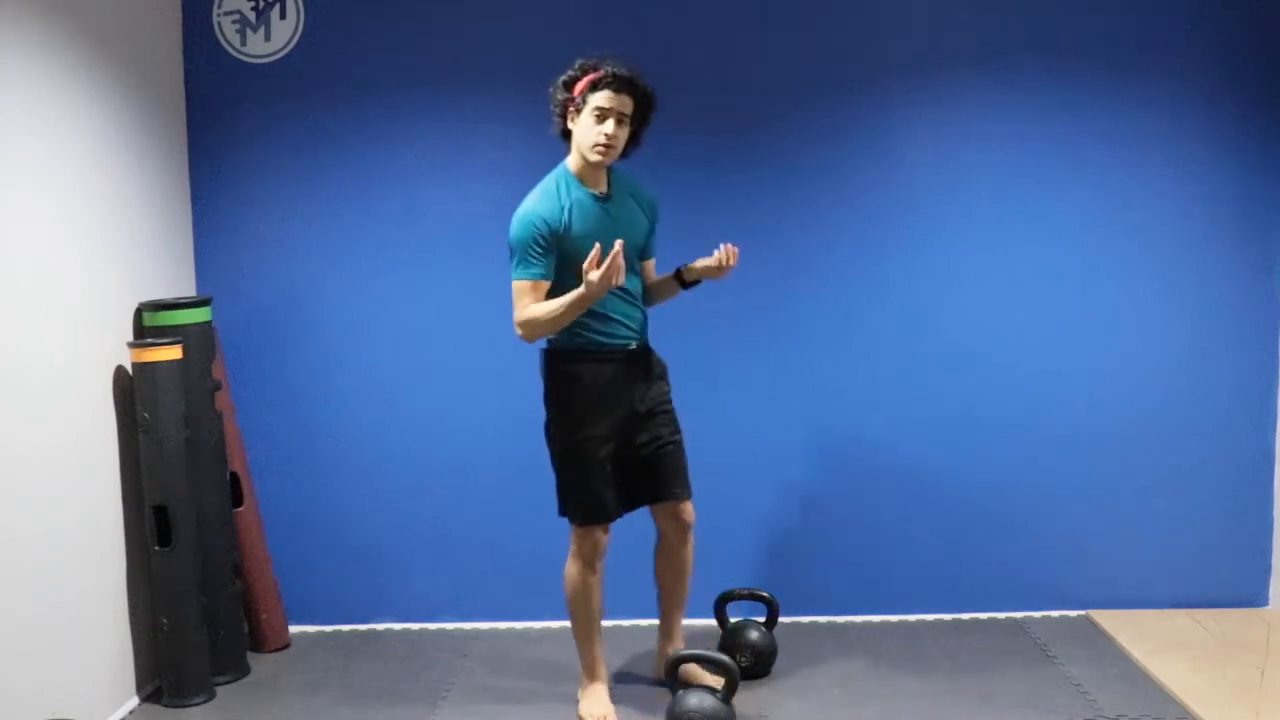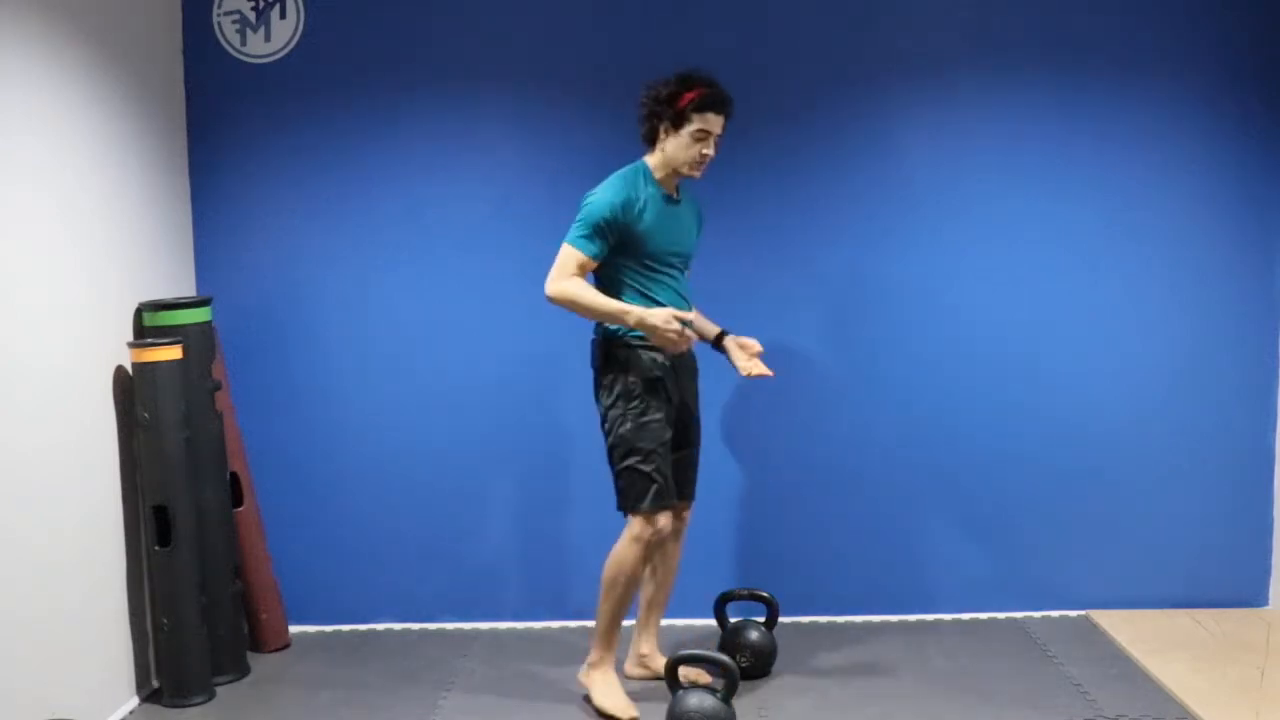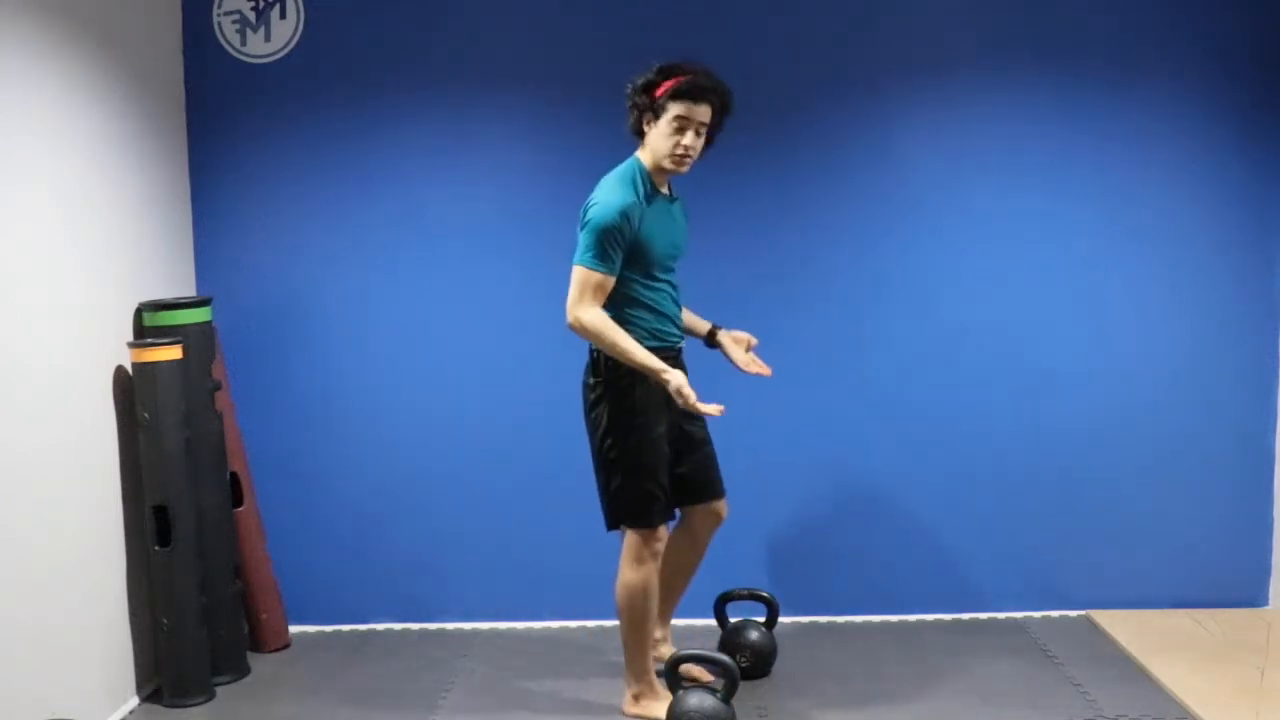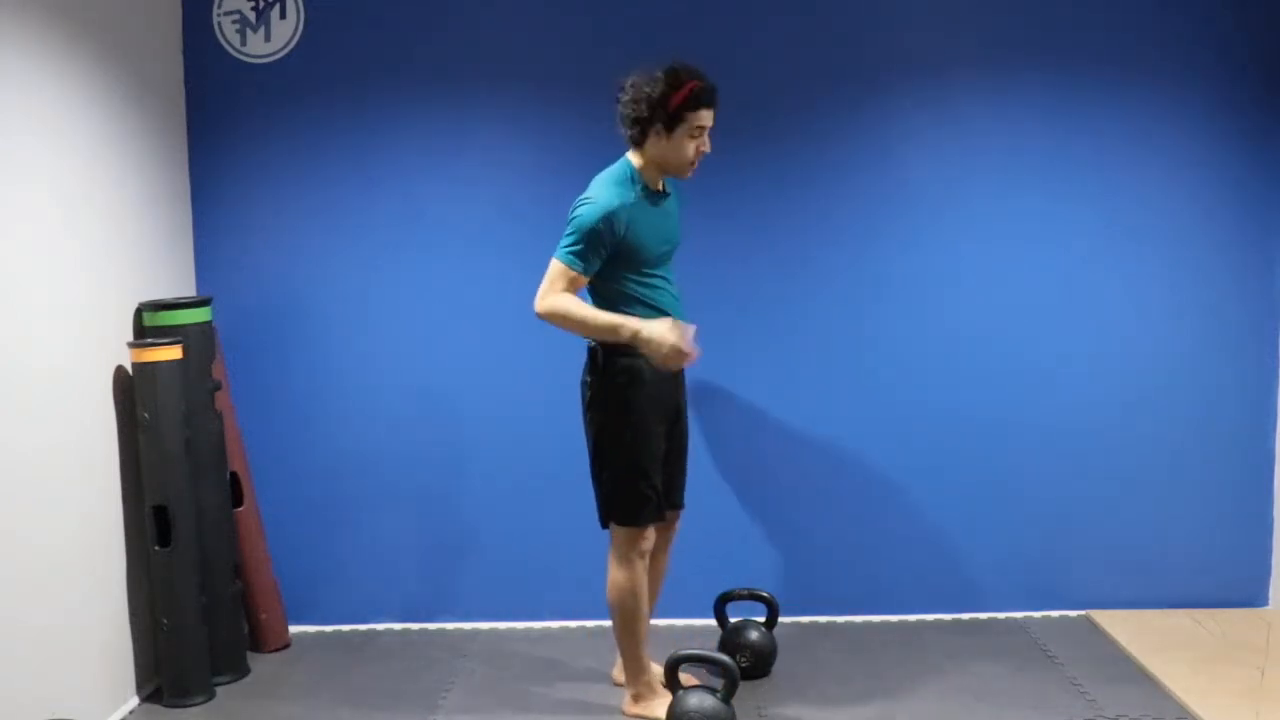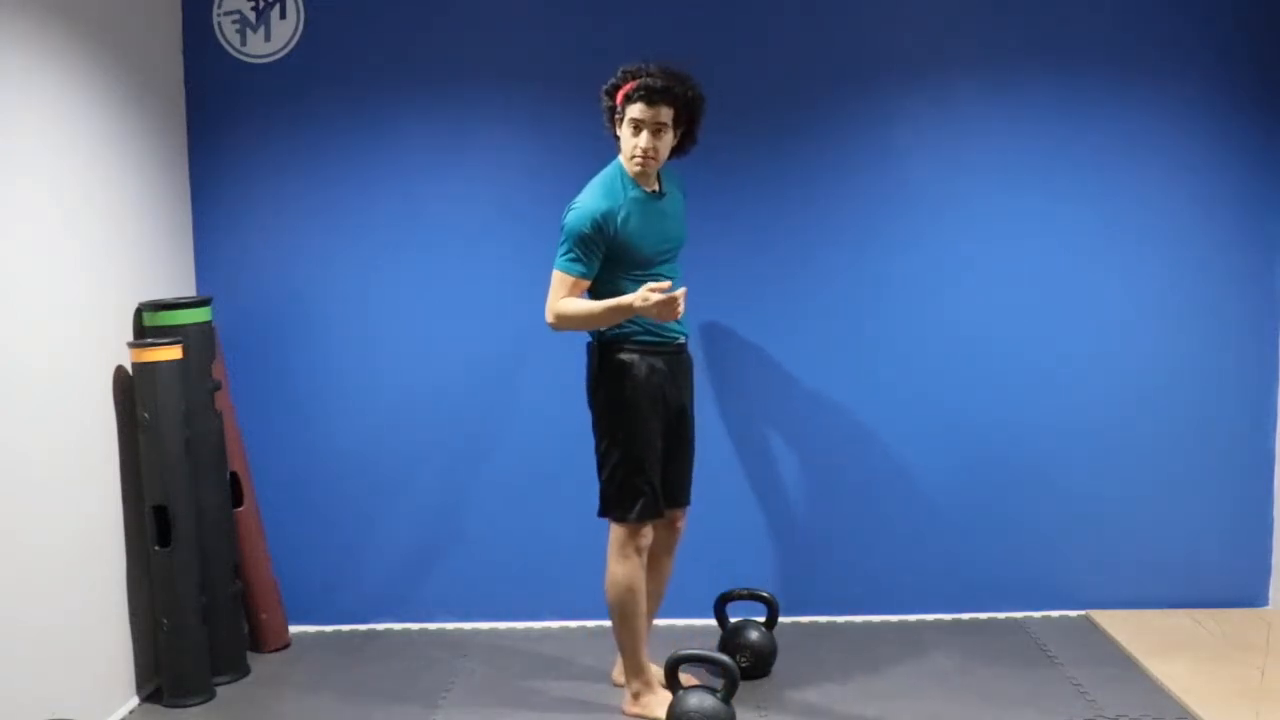
dt=1s
person 1, frame 1
left shoulder: (640, 199)
right shoulder: (540, 212)
right elbow: (526, 322)
left wrist: (692, 274)
right wrist: (588, 292)
left hip: (643, 372)
right hip: (581, 380)
left knee: (678, 516)
right knee: (590, 539)
left ankle: (671, 649)
person 1, frame 2
left shoulder: (689, 208)
right shoulder: (614, 197)
right elbow: (559, 285)
left wrist: (720, 339)
right wrist: (640, 318)
left hip: (677, 367)
right hip: (629, 367)
left knee: (676, 516)
right knee: (649, 519)
left ankle: (645, 650)
right ankle: (598, 662)
person 1, frame 3
left shoulder: (669, 197)
right shoulder: (615, 203)
right elbow: (581, 312)
left wrist: (713, 335)
right wrist: (663, 374)
left hip: (667, 375)
right hip: (626, 382)
left knee: (708, 508)
right knee: (646, 535)
left ankle: (656, 635)
person 1, frame 4
left shoulder: (663, 192)
right shoulder: (606, 204)
right elbow: (548, 302)
right wrist: (638, 330)
left hip: (663, 372)
right hip: (624, 375)
left knee: (663, 524)
right knee: (631, 535)
left ankle: (635, 660)
person 1, frame 5
left shoulder: (671, 191)
right shoulder: (595, 208)
right elbow: (558, 310)
right wrist: (633, 306)
left hip: (674, 364)
right hip: (626, 371)
left knee: (670, 523)
right knee: (632, 530)
left ankle: (634, 659)
